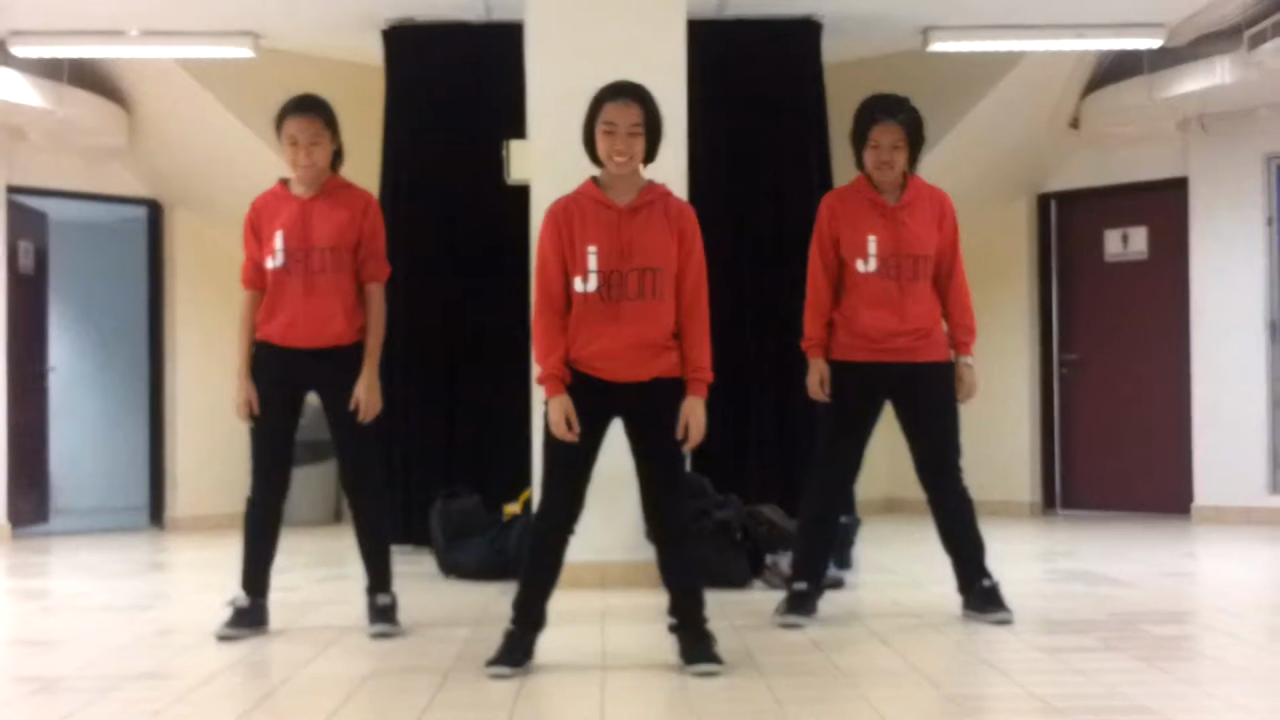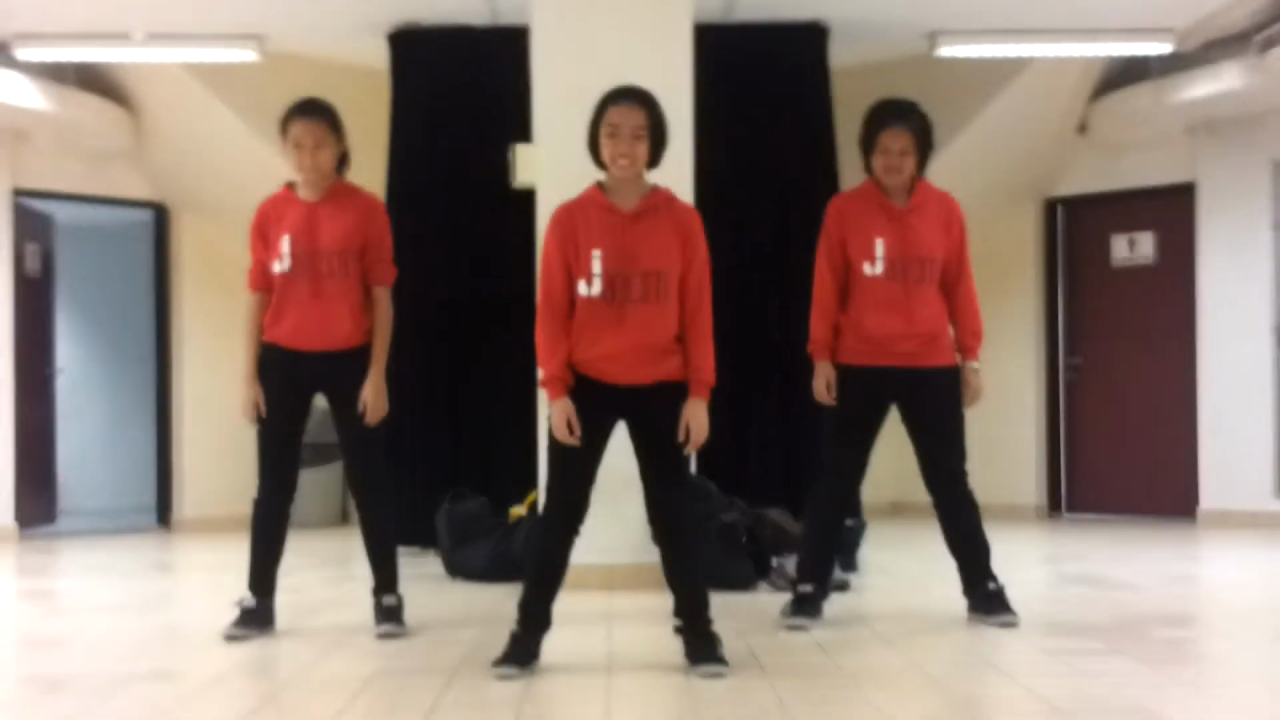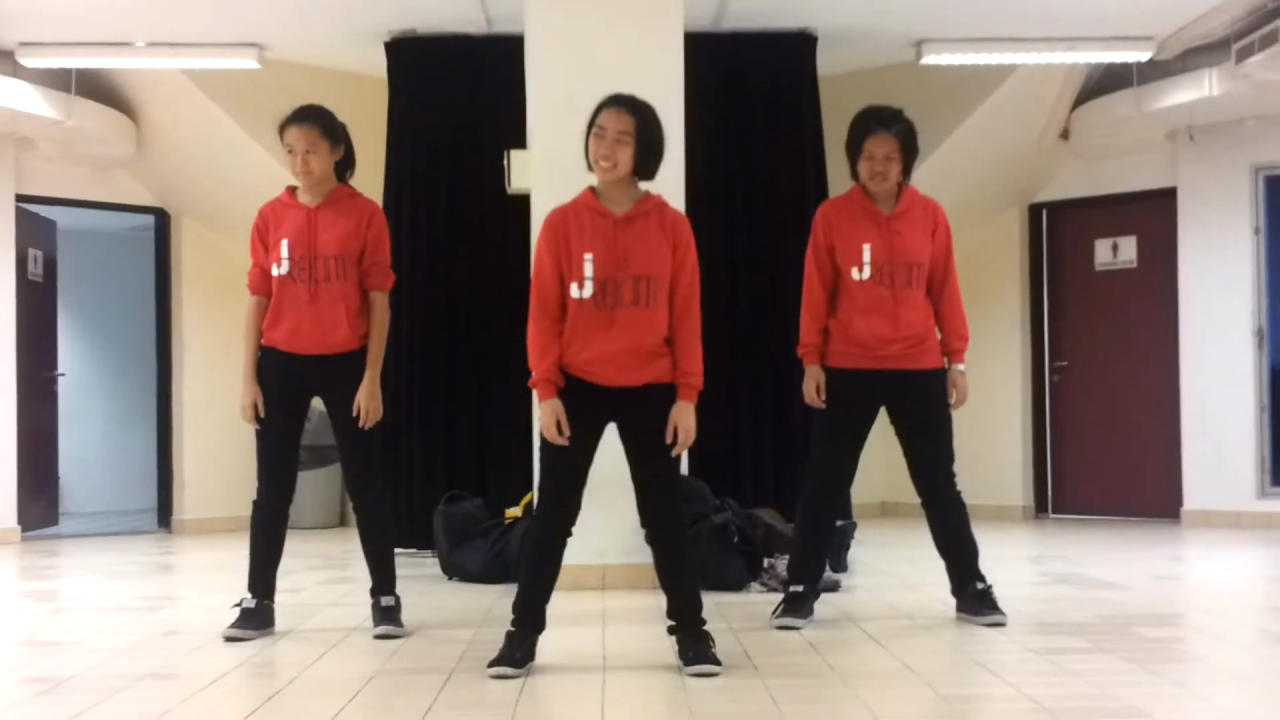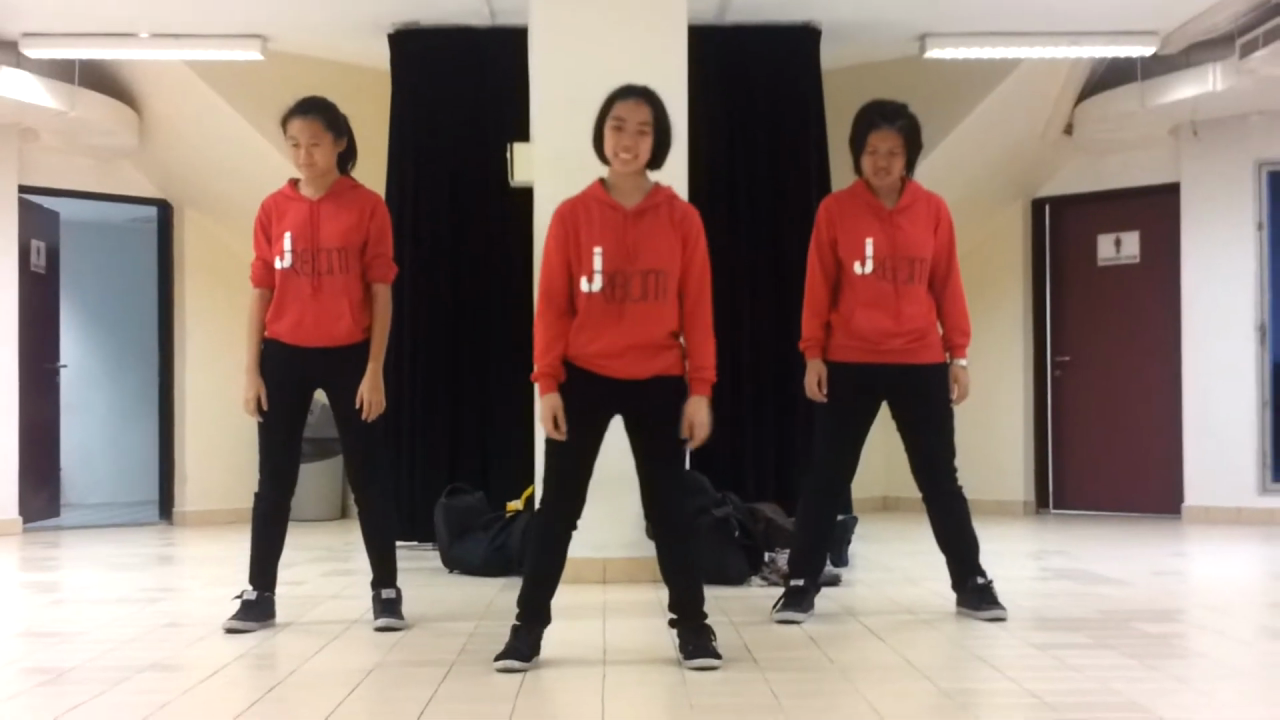
dt=0.7s
person 1, frame 1
left shoulder: (676, 215)
right shoulder: (564, 215)
left elbow: (693, 308)
right elbow: (548, 307)
left wrist: (697, 388)
right wrist: (553, 385)
left hip: (658, 385)
right hip: (583, 384)
left knee: (668, 512)
right knee: (556, 511)
left ankle: (692, 628)
right ankle: (522, 631)
person 1, frame 2
left shoulder: (680, 219)
right shoulder: (569, 218)
left elbow: (698, 311)
right elbow: (553, 311)
left wrist: (700, 392)
right wrist: (556, 389)
left hip: (661, 389)
right hip: (588, 388)
left knee: (673, 515)
right knee: (561, 513)
left ankle: (697, 630)
right ankle: (528, 633)
person 1, frame 3
left shoulder: (671, 226)
right shoulder: (562, 223)
left elbow: (686, 316)
right elbow: (545, 314)
left wrist: (687, 394)
right wrist: (546, 390)
left hip: (652, 390)
right hip: (578, 388)
left knee: (664, 514)
right knee: (552, 513)
left ankle: (690, 631)
right ankle: (522, 634)
person 1, frame 4
left shoulder: (681, 218)
right shoulder: (572, 214)
left elbow: (697, 308)
right elbow: (552, 306)
left wrist: (700, 389)
right wrist: (548, 383)
left hip: (659, 382)
right hip: (583, 380)
left knee: (669, 507)
right knee: (558, 505)
left ankle: (692, 624)
right ankle: (528, 626)
person 2, frame 1
left shoulder: (360, 206)
right shoulder: (263, 210)
left elbow: (375, 293)
right elbow: (253, 296)
left wrist: (371, 371)
right wrist: (243, 374)
left hip: (341, 357)
right hip: (277, 358)
left knee: (360, 479)
right knee: (267, 483)
left ankle: (381, 595)
right ankle: (251, 600)
person 2, frame 2
left shoulder: (365, 210)
right shoulder: (270, 213)
left elbow: (381, 297)
right elbow: (259, 299)
left wrist: (378, 374)
right wrist: (250, 375)
left hip: (348, 359)
right hip: (283, 361)
left knee: (367, 480)
right knee: (274, 484)
left ankle: (387, 597)
right ankle: (259, 602)
person 2, frame 3
left shoulder: (364, 215)
right shoulder: (270, 217)
left elbow: (378, 301)
right elbow: (258, 301)
left wrist: (372, 377)
right wrist: (248, 378)
left hip: (345, 362)
right hip: (281, 363)
left knee: (363, 482)
right knee: (272, 486)
left ankle: (385, 598)
right ankle: (258, 602)
person 2, frame 4
left shoulder: (367, 207)
right shoulder: (273, 209)
left elbow: (381, 293)
right elbow: (261, 293)
left wrist: (375, 370)
right wrist: (251, 370)
left hip: (348, 355)
right hip: (285, 355)
left knee: (365, 476)
right knee: (274, 479)
left ankle: (386, 591)
right ankle: (259, 595)
person 3, frame 1
left shoulder: (936, 205)
right shoulder: (836, 206)
left elbow: (951, 281)
right elbow: (821, 284)
left wrist: (964, 351)
right wrist: (815, 353)
left hip: (926, 362)
right hip: (852, 362)
left knee: (944, 478)
right knee: (830, 477)
left ankle: (977, 586)
right ankle: (804, 587)
person 3, frame 2
left shoulder: (944, 209)
right shoulder: (845, 210)
left elbow: (959, 286)
right elbow: (827, 287)
left wrist: (970, 355)
right wrist: (822, 356)
left hip: (933, 367)
right hip: (860, 367)
left knee: (950, 483)
right knee: (835, 481)
left ankle: (983, 589)
right ankle: (809, 590)
person 3, frame 3
left shoulder: (930, 215)
right shoulder: (832, 216)
left elbow: (944, 289)
right elbow: (816, 291)
left wrist: (956, 358)
right wrist: (811, 359)
left hip: (920, 368)
right hip: (847, 369)
left knee: (938, 483)
right knee: (826, 482)
left ankle: (971, 588)
right ankle: (800, 590)
person 3, frame 4
left shoulder: (933, 210)
right shoulder: (835, 210)
left elbow: (947, 284)
right elbow: (819, 286)
left wrist: (958, 353)
right wrist: (813, 353)
left hip: (921, 363)
right hip: (850, 363)
left knee: (939, 477)
right knee: (827, 476)
left ankle: (971, 583)
right ankle: (801, 585)
